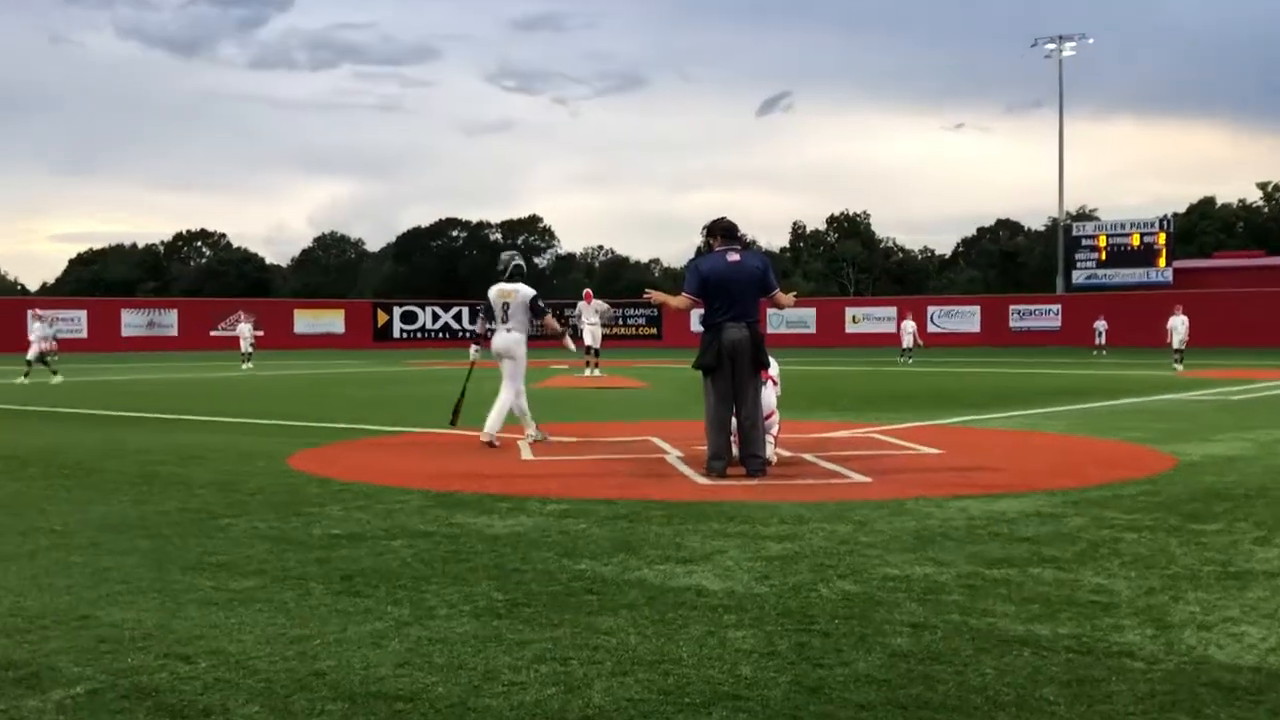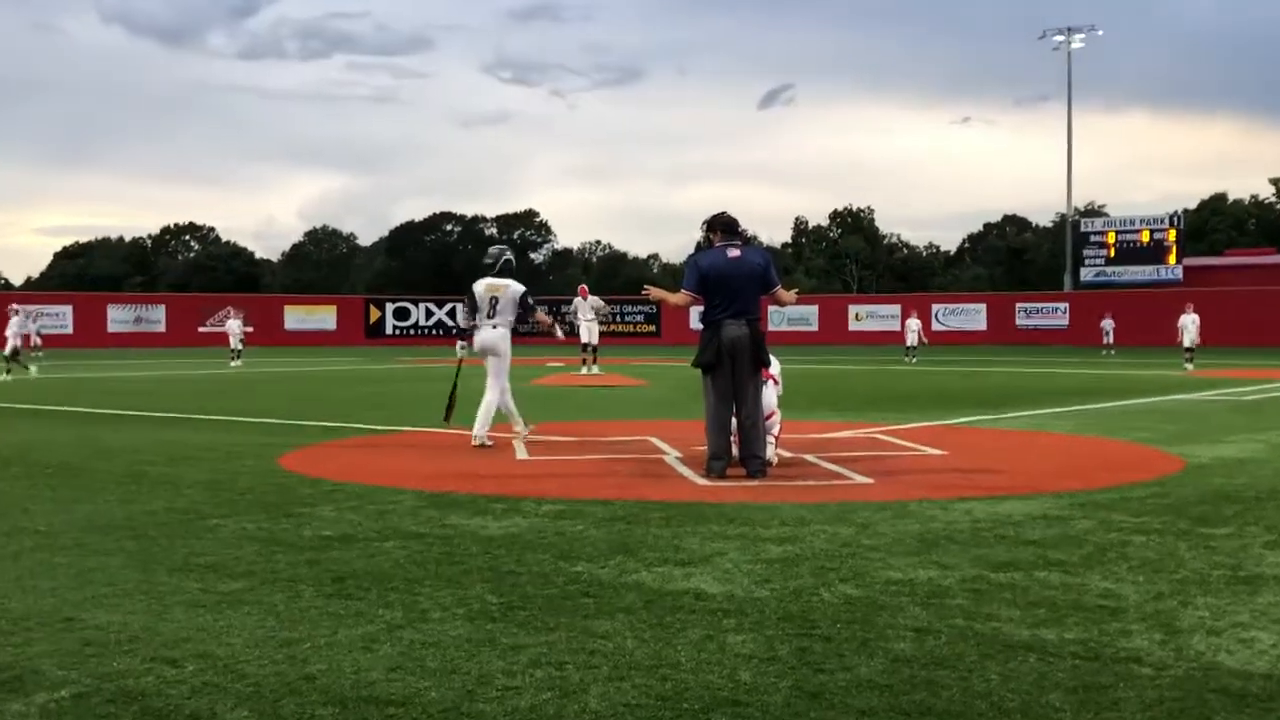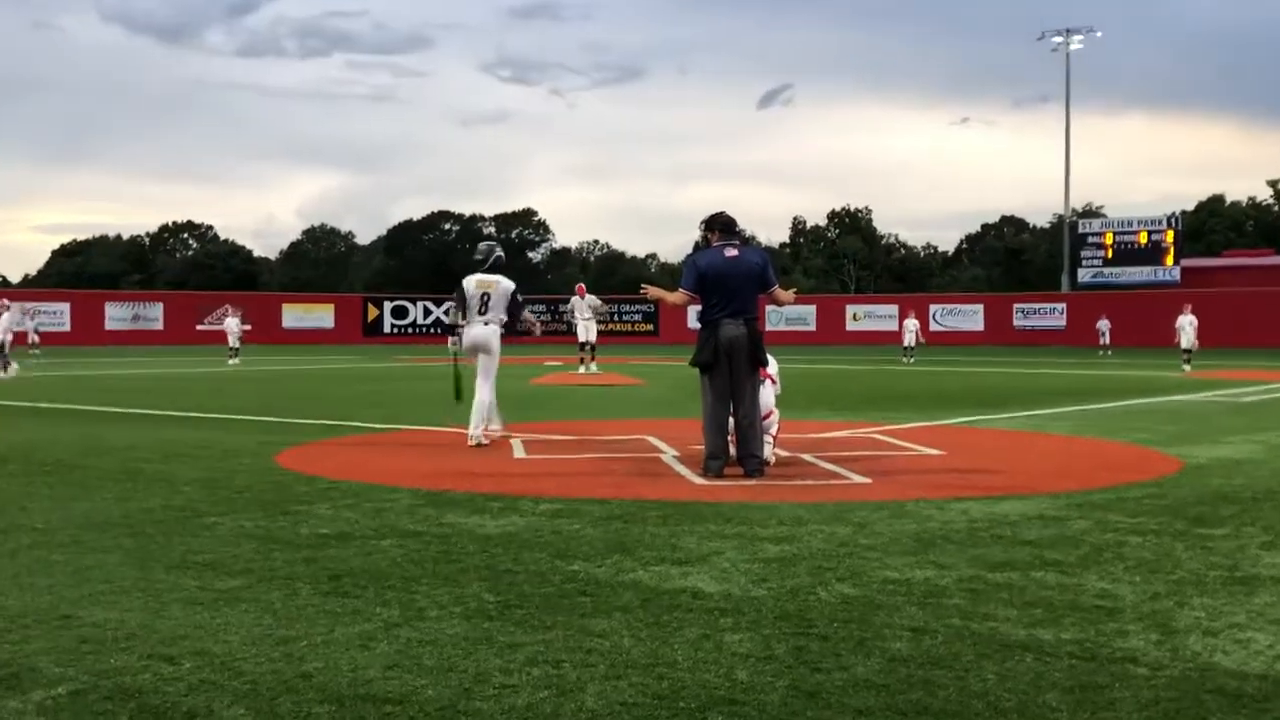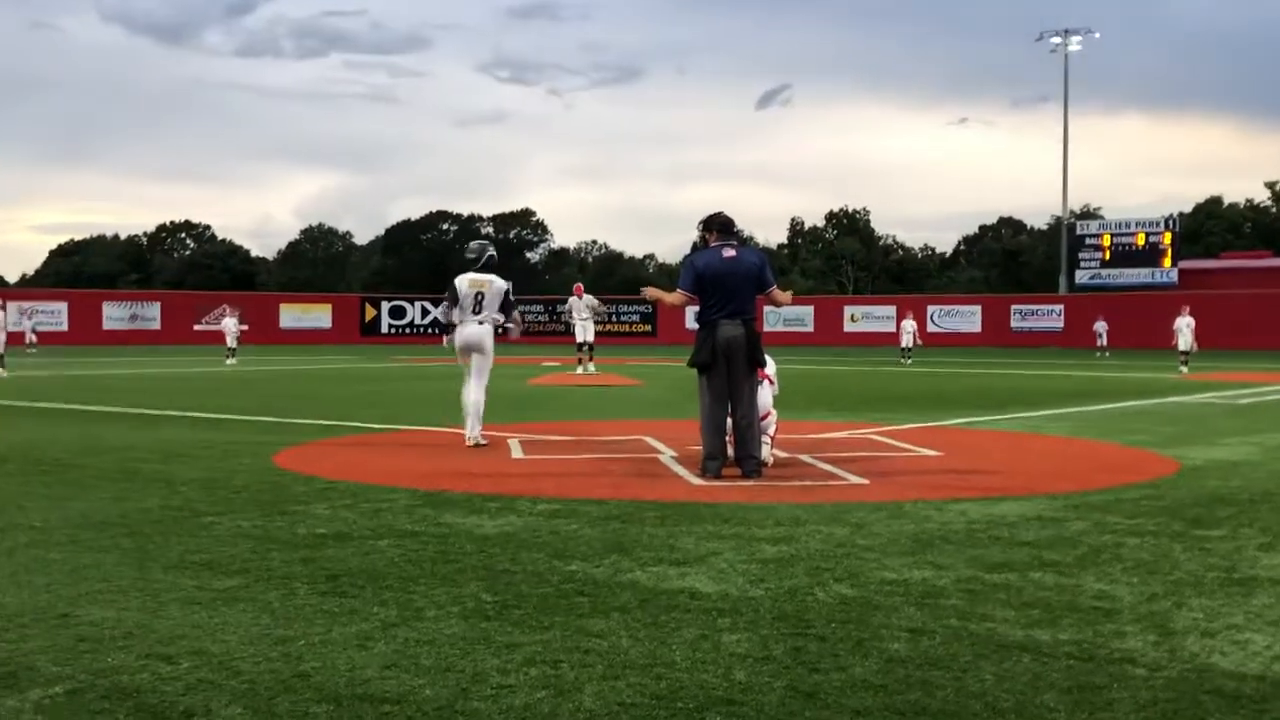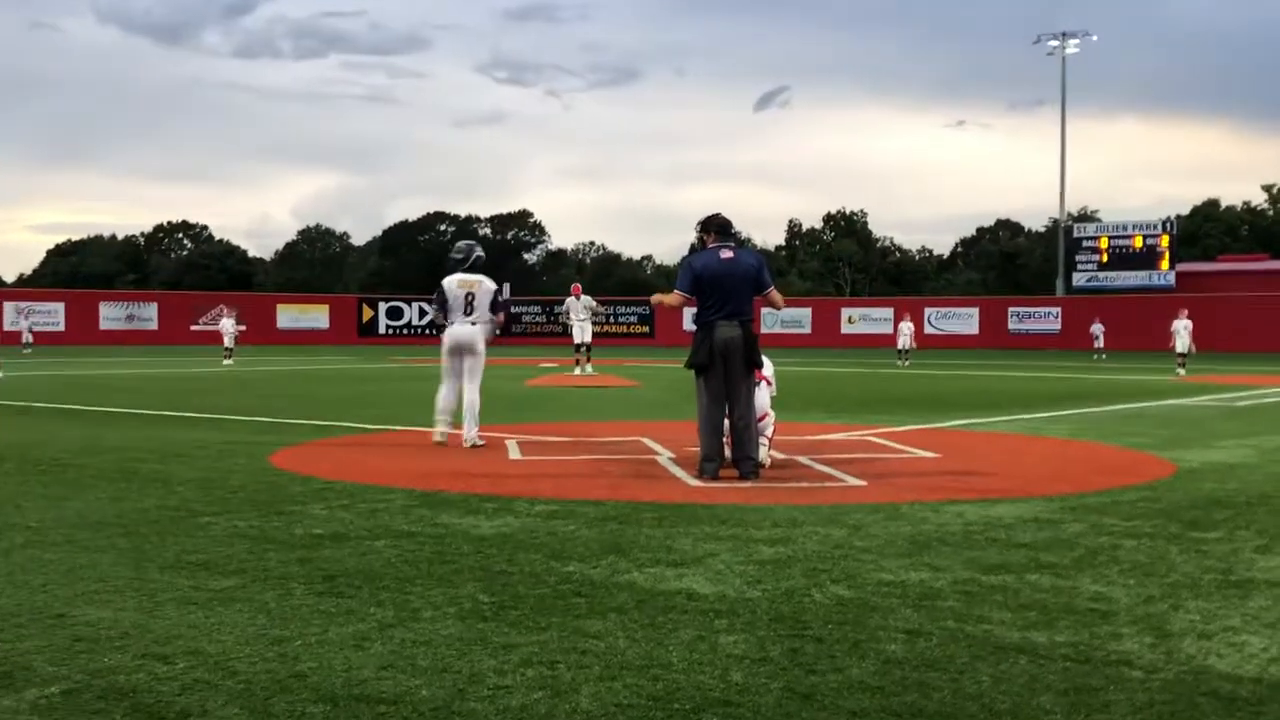
dt=0.1s
person 1, frame 1
left shoulder: (701, 264)
right shoulder: (759, 261)
left elbow: (685, 303)
right elbow: (779, 301)
left wrist: (662, 298)
right wrist: (789, 300)
left hip: (717, 339)
right hip: (748, 337)
left knee: (718, 403)
right knee: (750, 402)
left ankle: (718, 462)
right ankle: (755, 462)
person 1, frame 2
left shoulder: (701, 260)
right shoulder: (760, 256)
left elbow: (684, 300)
right elbow: (781, 298)
left wrist: (661, 295)
right wrist: (791, 298)
left hip: (717, 336)
right hip: (749, 335)
left knee: (718, 402)
right knee: (750, 401)
left ankle: (717, 463)
right ankle: (755, 463)
person 1, frame 3
left shoulder: (699, 259)
right shoulder: (758, 256)
left elbow: (682, 299)
right elbow: (778, 298)
left wrist: (659, 294)
right wrist: (789, 297)
left hip: (715, 336)
right hip: (746, 334)
left knee: (715, 402)
right knee: (747, 401)
left ankle: (715, 463)
right ankle: (753, 463)
person 1, frame 4
left shoulder: (697, 260)
right shoulder: (756, 257)
left elbow: (680, 300)
right elbow: (776, 298)
left wrist: (658, 294)
right wrist: (787, 299)
left hip: (712, 336)
right hip: (744, 335)
left knee: (713, 402)
right knee: (746, 402)
left ankle: (712, 464)
right ankle: (750, 464)
person 1, frame 5
left shoulder: (695, 261)
right shoulder: (754, 258)
left elbow: (678, 301)
right elbow: (774, 300)
left wrist: (659, 298)
right wrist: (782, 303)
left hip: (710, 337)
right hip: (741, 336)
left knee: (710, 404)
right knee: (743, 403)
left ankle: (710, 465)
right ankle: (748, 465)
person 2, frame 1
left shoulder: (493, 291)
right shoulder: (528, 292)
left elbow: (484, 319)
right elbow: (545, 318)
left wrist: (476, 343)
right wrist: (563, 334)
left hip: (497, 340)
right hip: (516, 341)
left knee: (516, 388)
right knee: (509, 390)
left ankle: (531, 430)
right ankle: (489, 431)
person 2, frame 2
left shoulder: (478, 285)
right shoulder: (517, 288)
left elbow: (468, 313)
right elbow: (535, 313)
left wrist: (463, 339)
right wrist: (553, 325)
left hip: (480, 336)
right hip: (500, 337)
left knee: (501, 383)
right knee: (495, 386)
left ankle: (518, 426)
right ankle: (480, 434)
person 2, frame 3
left shoulder: (468, 281)
right shoulder: (507, 285)
left elbow: (457, 309)
right elbow: (521, 312)
left wrist: (454, 334)
right wrist: (535, 324)
left hip: (469, 333)
right hip: (490, 334)
left knee: (485, 382)
right knee: (484, 384)
left ankle: (494, 424)
right ankle: (475, 434)
person 2, frame 4
left shoulder: (460, 280)
right shoulder: (501, 284)
left elbow: (449, 309)
right elbow: (513, 314)
left wrist: (449, 331)
right wrist: (516, 327)
left hip: (463, 332)
right hip: (484, 333)
left knee: (469, 382)
right knee: (479, 384)
left ankle: (472, 427)
right ankle: (473, 435)
person 2, frame 5
left shoulder: (448, 282)
right shoulder: (489, 284)
left elbow: (438, 312)
right elbow: (499, 317)
right wrist: (490, 329)
left hip: (452, 333)
right hip: (475, 334)
left knee: (448, 383)
right knee: (471, 386)
left ankle: (442, 429)
right ankle: (470, 435)
